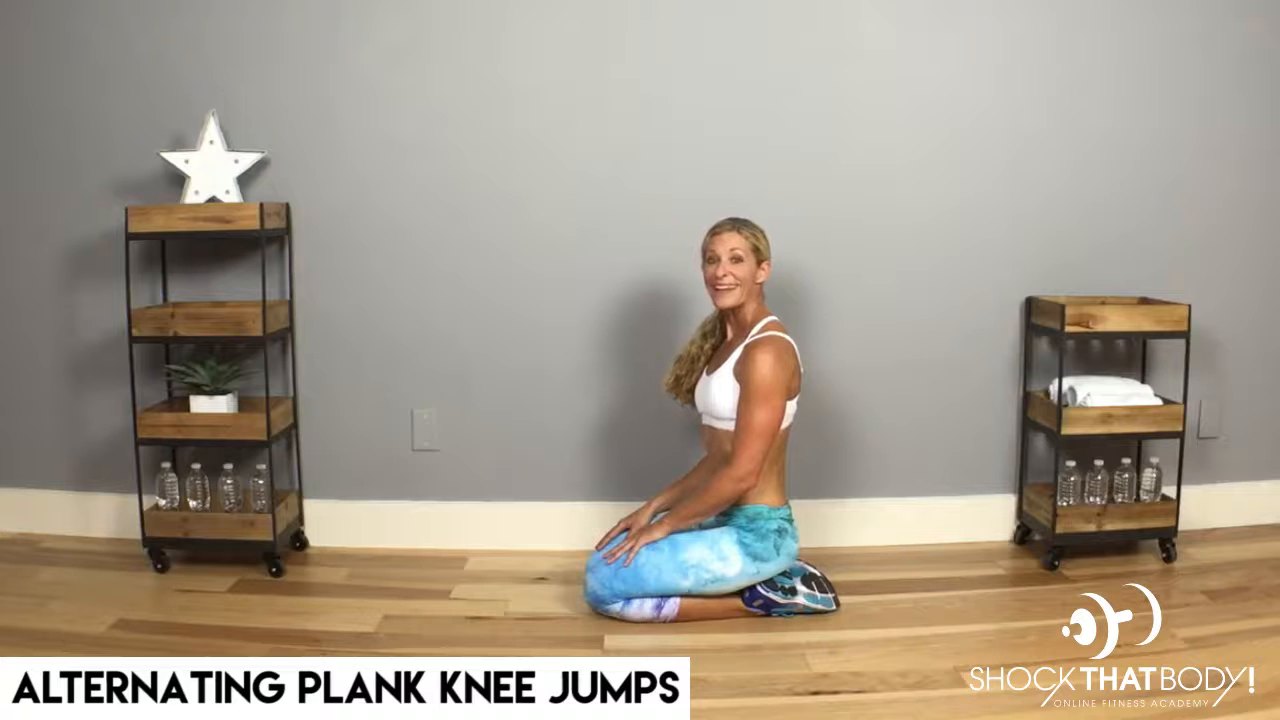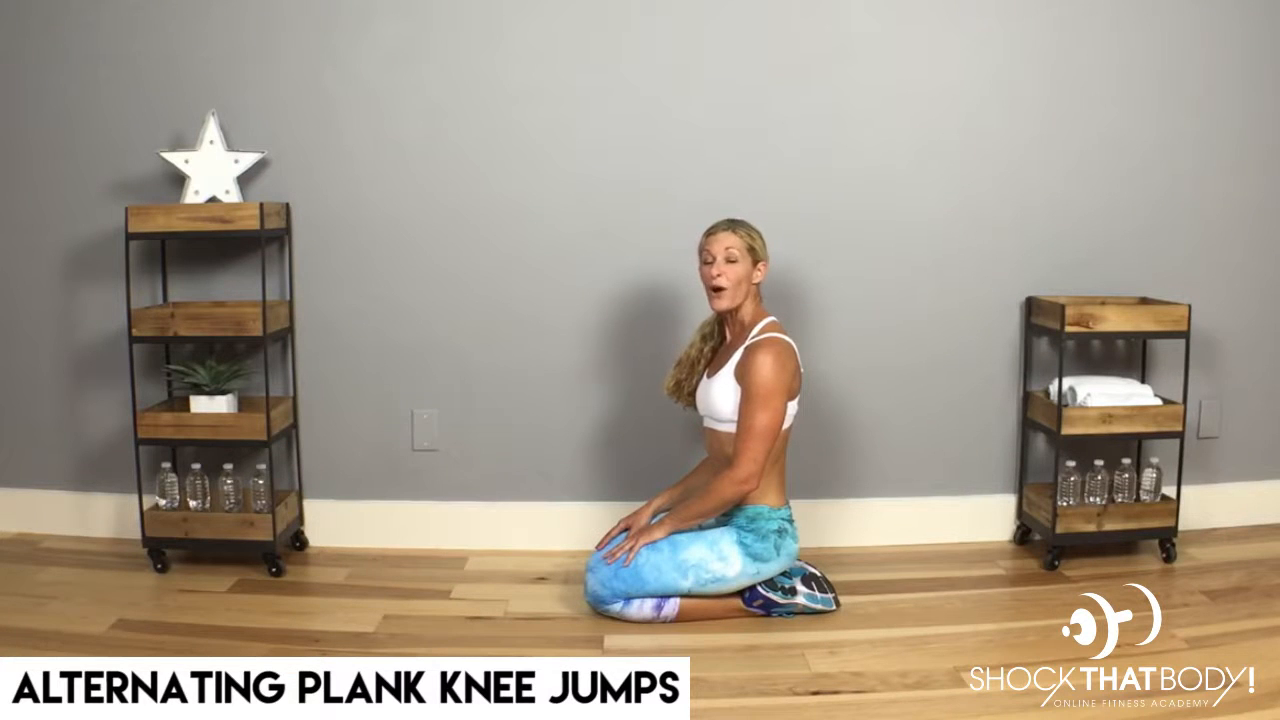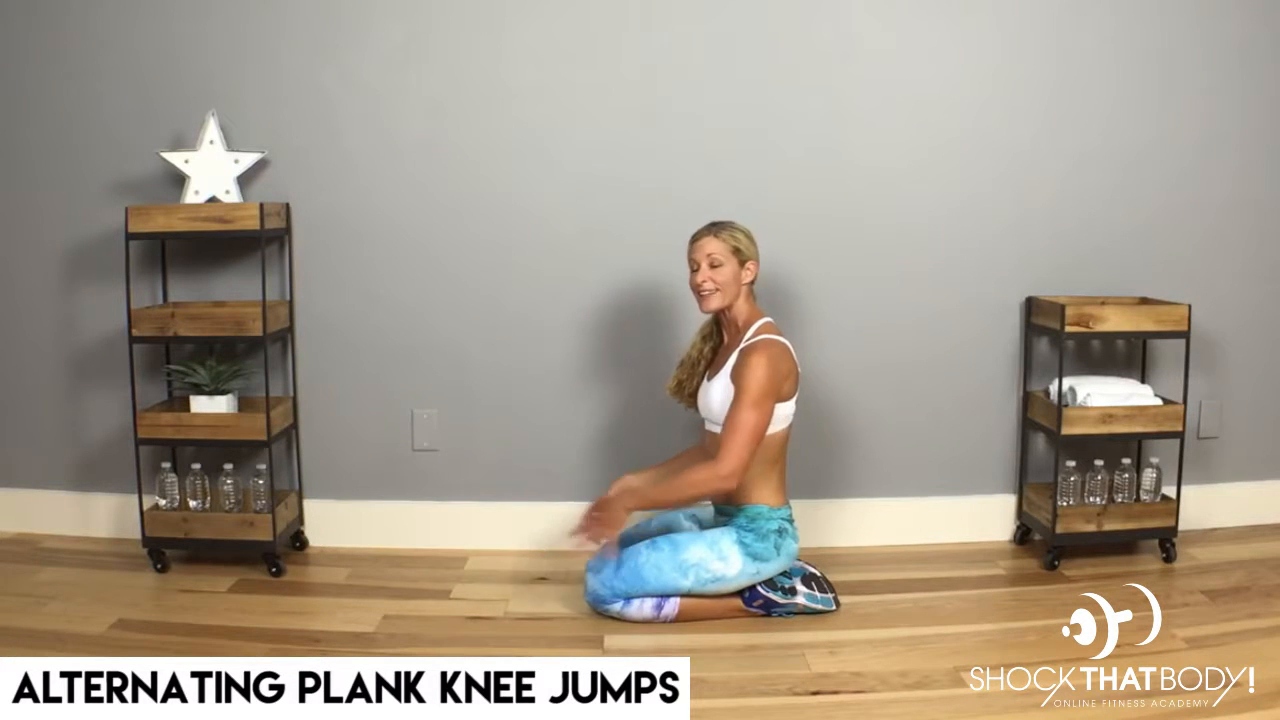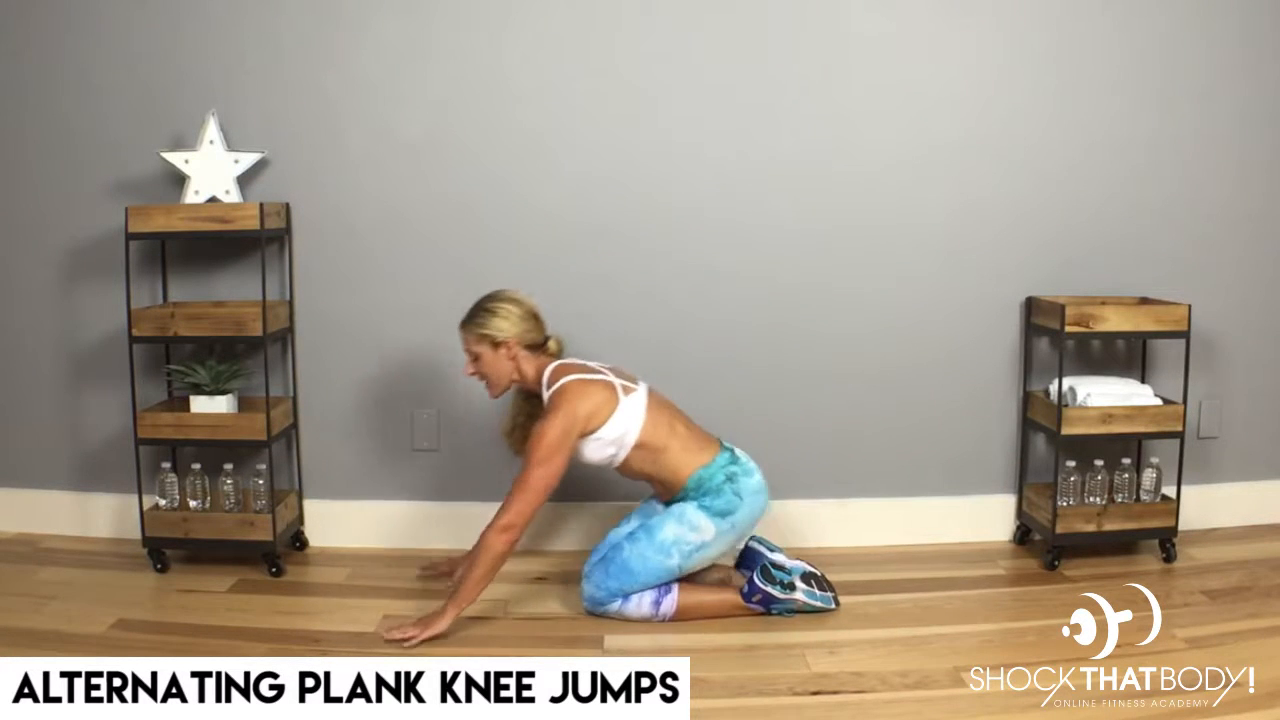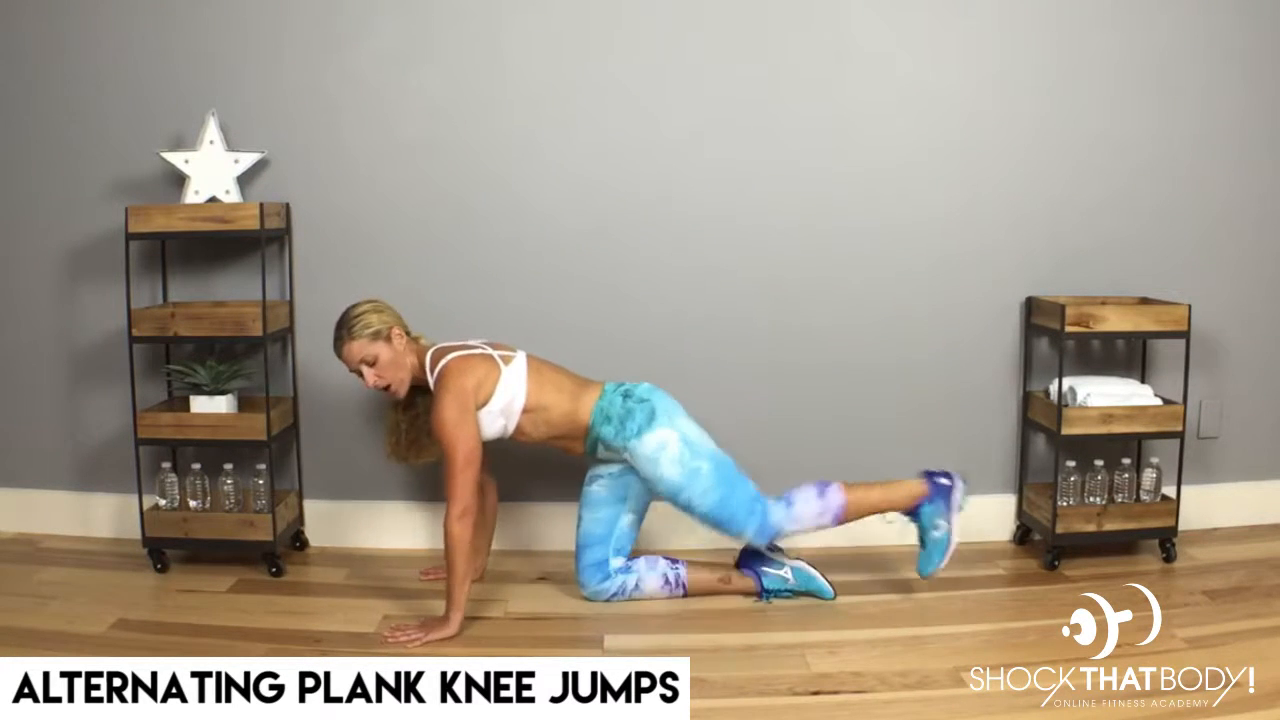
dt=1s
person 1, frame 1
left shoulder: (766, 351)
right shoulder: (723, 340)
left elbow: (742, 473)
left wrist: (664, 524)
right wrist: (653, 507)
left hip: (756, 532)
right hip: (726, 518)
left knee: (604, 584)
right knee: (607, 559)
left ankle: (759, 597)
right ankle: (771, 577)
person 1, frame 2
left shoulder: (766, 352)
right shoulder: (723, 341)
left elbow: (743, 476)
left wrist: (664, 525)
right wrist: (653, 507)
left hip: (755, 533)
right hip: (727, 518)
left knee: (603, 585)
right knee: (606, 560)
left ankle: (760, 598)
right ankle: (770, 578)
person 1, frame 3
left shoulder: (762, 354)
right shoulder: (720, 342)
left elbow: (724, 472)
left wrist: (630, 499)
right wrist: (630, 483)
left hip: (757, 534)
right hip: (725, 517)
left knee: (605, 587)
right knee: (606, 561)
left ankle: (758, 598)
right ankle: (765, 580)
person 1, frame 4
left shoulder: (566, 407)
right shoulder: (562, 378)
left elbow: (510, 523)
right elbow: (521, 503)
left wrist: (447, 614)
right wrist: (473, 561)
left hip: (722, 495)
right hip: (708, 485)
left knee: (602, 592)
right knee: (609, 569)
left ankle: (757, 594)
right ankle: (754, 570)
person 1, frame 5
left shoulder: (450, 387)
right shoulder: (444, 378)
left elbow: (459, 511)
right elbow: (484, 482)
left wrist: (451, 617)
right wrist: (475, 564)
left hip: (635, 418)
right hip: (614, 446)
left knee: (760, 519)
right knee: (601, 581)
left ankle: (929, 494)
right ankle: (757, 574)
